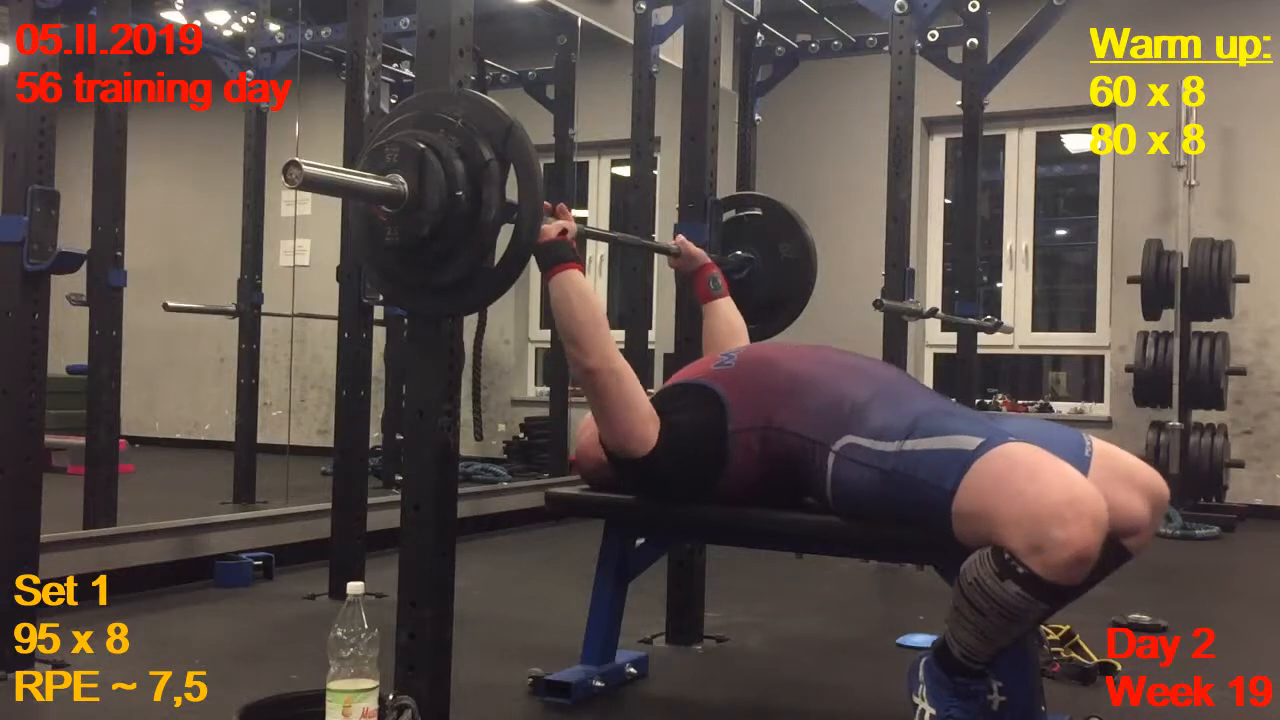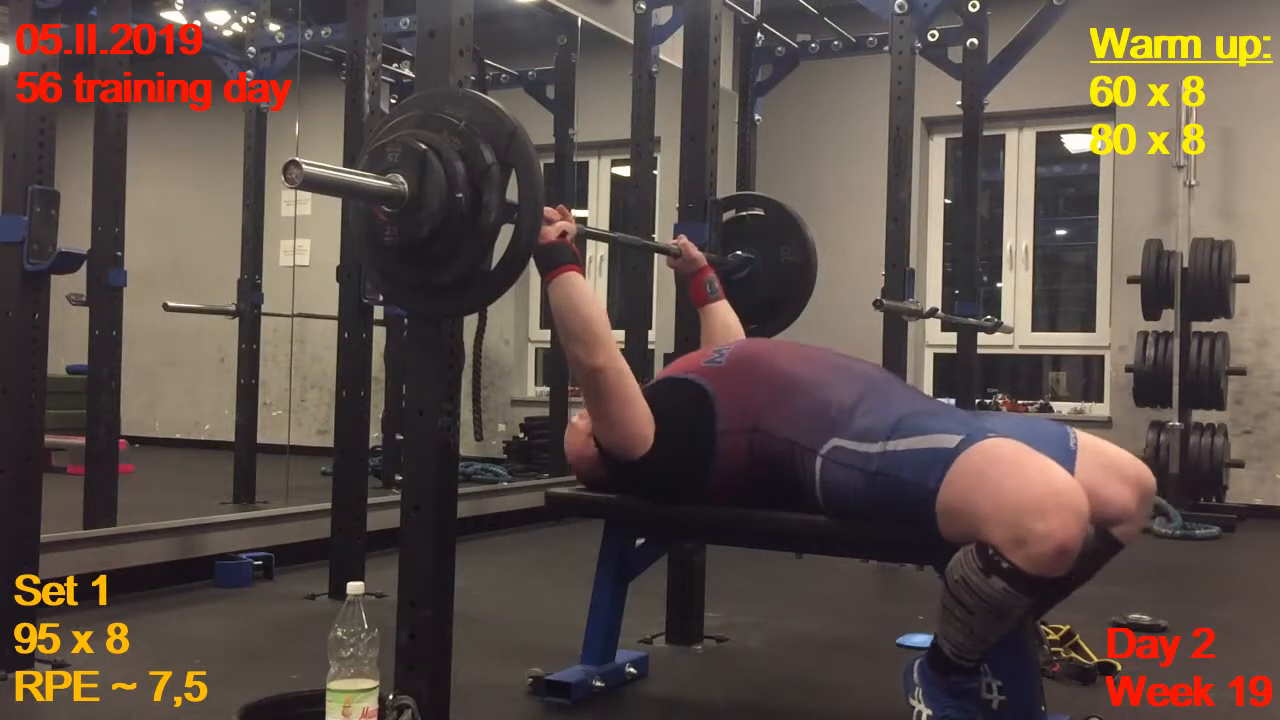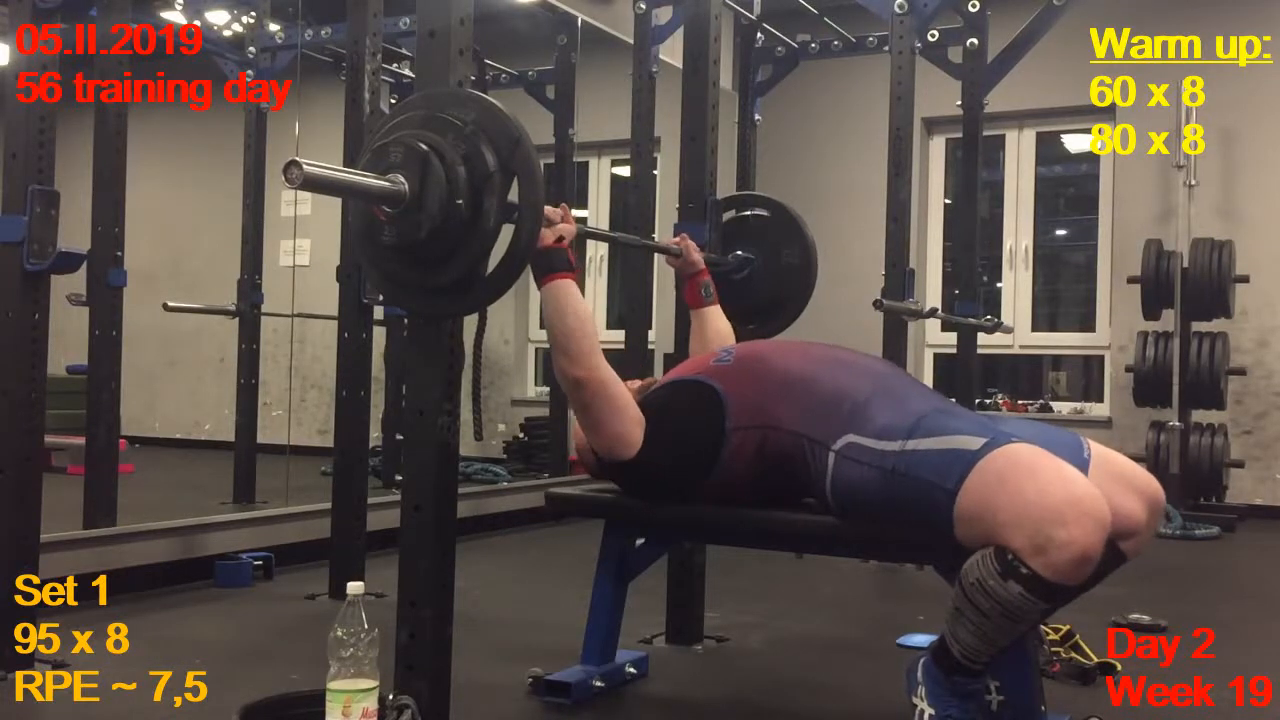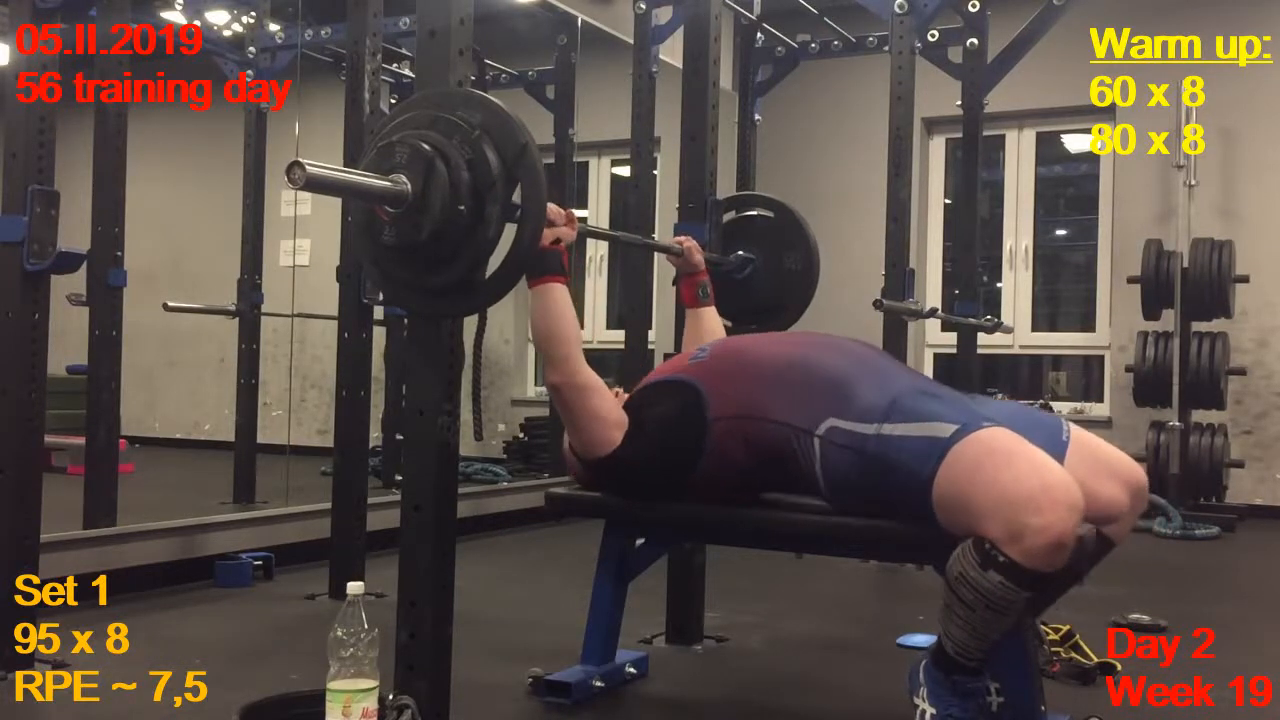
dt=1s
person 1, frame 1
left shoulder: (696, 414)
right shoulder: (659, 453)
left elbow: (733, 359)
right elbow: (595, 361)
left wrist: (702, 271)
right wrist: (558, 260)
left knee: (1140, 500)
right knee: (1070, 525)
left ankle: (984, 642)
person 1, frame 2
left shoulder: (680, 409)
right shoulder: (651, 452)
left elbow: (733, 360)
right elbow: (596, 359)
left wrist: (699, 274)
right wrist: (558, 263)
left knee: (1128, 491)
right knee: (1051, 518)
left ankle: (984, 639)
person 1, frame 3
left shoulder: (680, 415)
right shoulder: (652, 451)
left elbow: (720, 370)
right elbow: (582, 370)
left wrist: (695, 279)
right wrist: (553, 266)
left knee: (1138, 505)
right knee: (1073, 527)
left ankle: (985, 644)
person 1, frame 4
left shoulder: (669, 415)
right shoulder: (636, 451)
left elbow: (708, 366)
right elbow: (567, 377)
left wrist: (694, 278)
right wrist: (547, 263)
left knee: (1120, 493)
right knee: (1045, 515)
left ankle: (989, 639)
